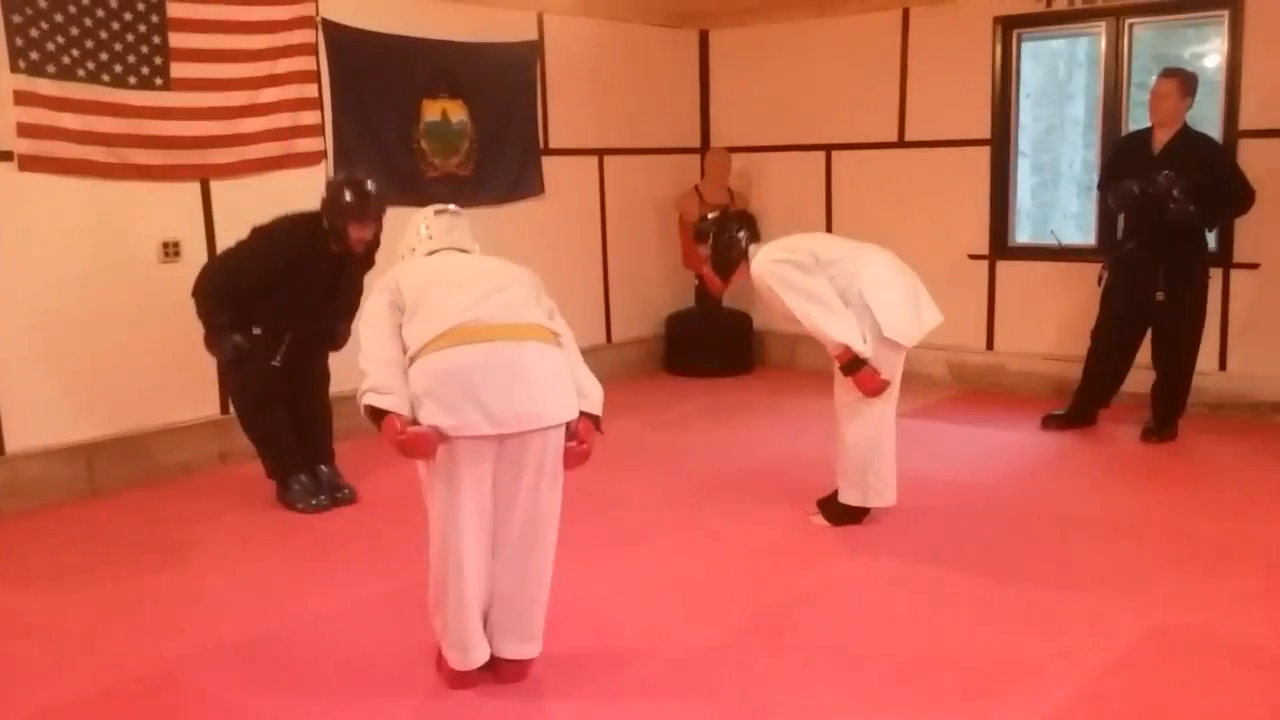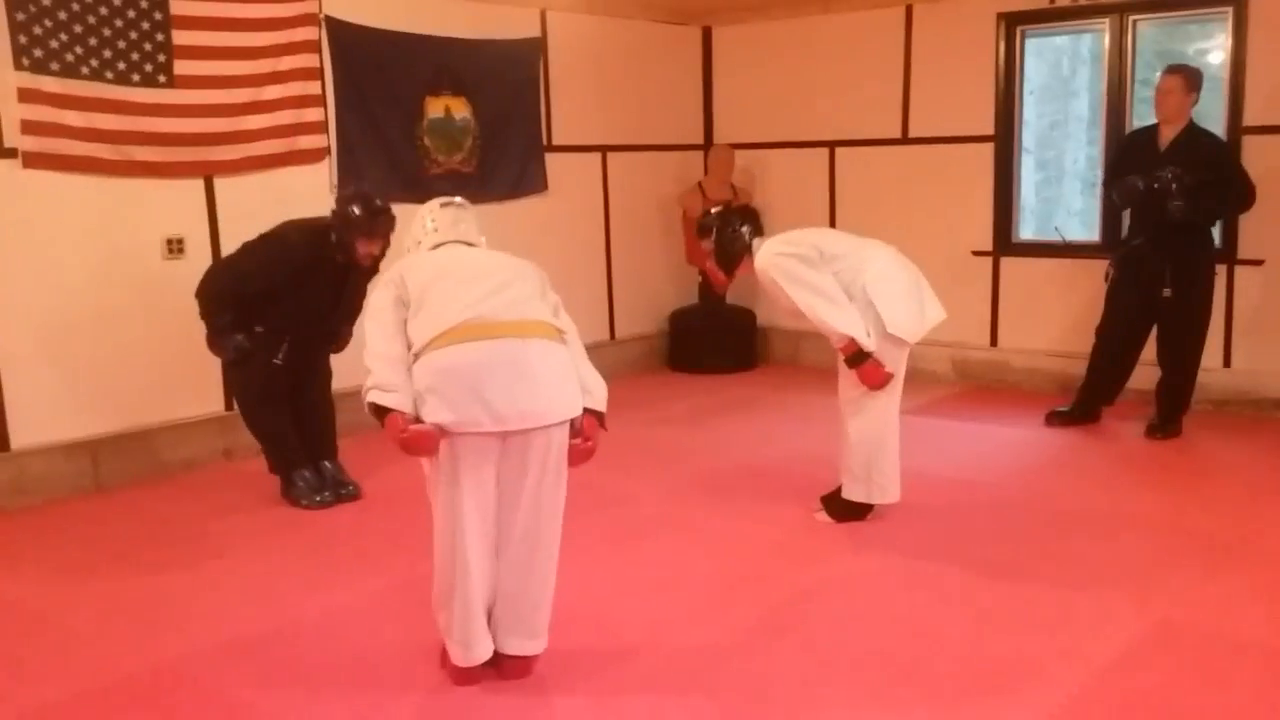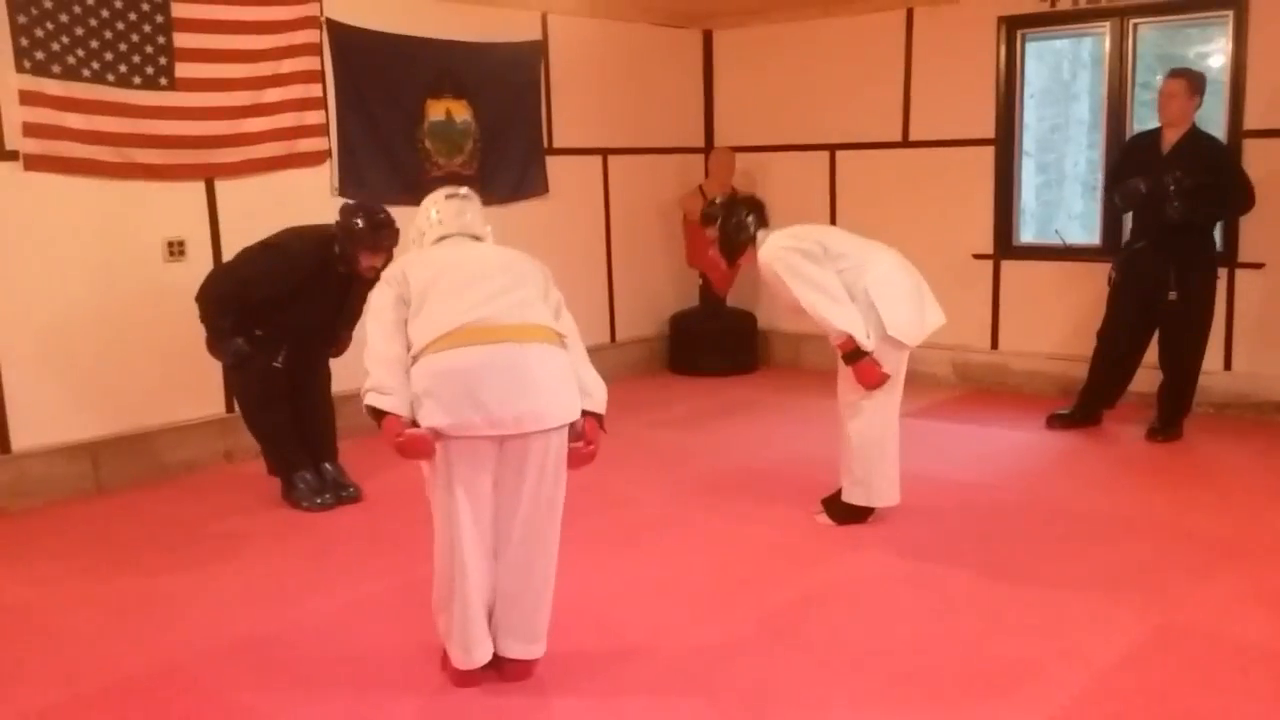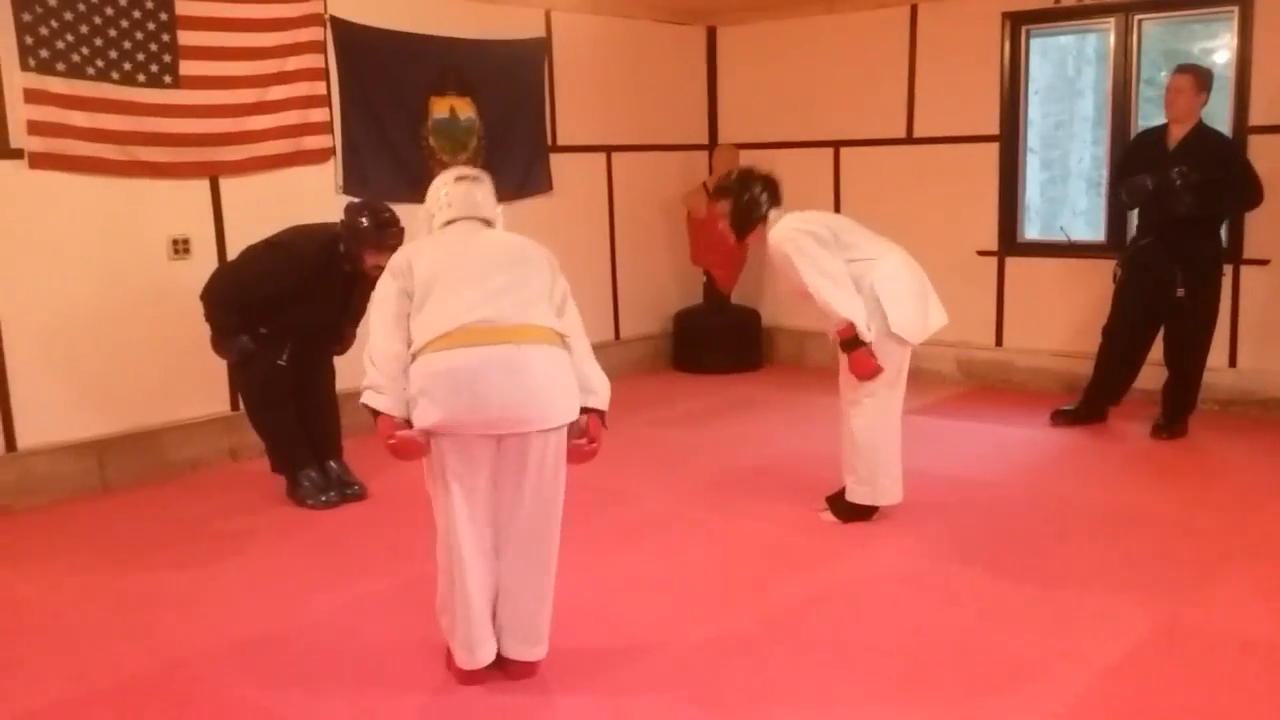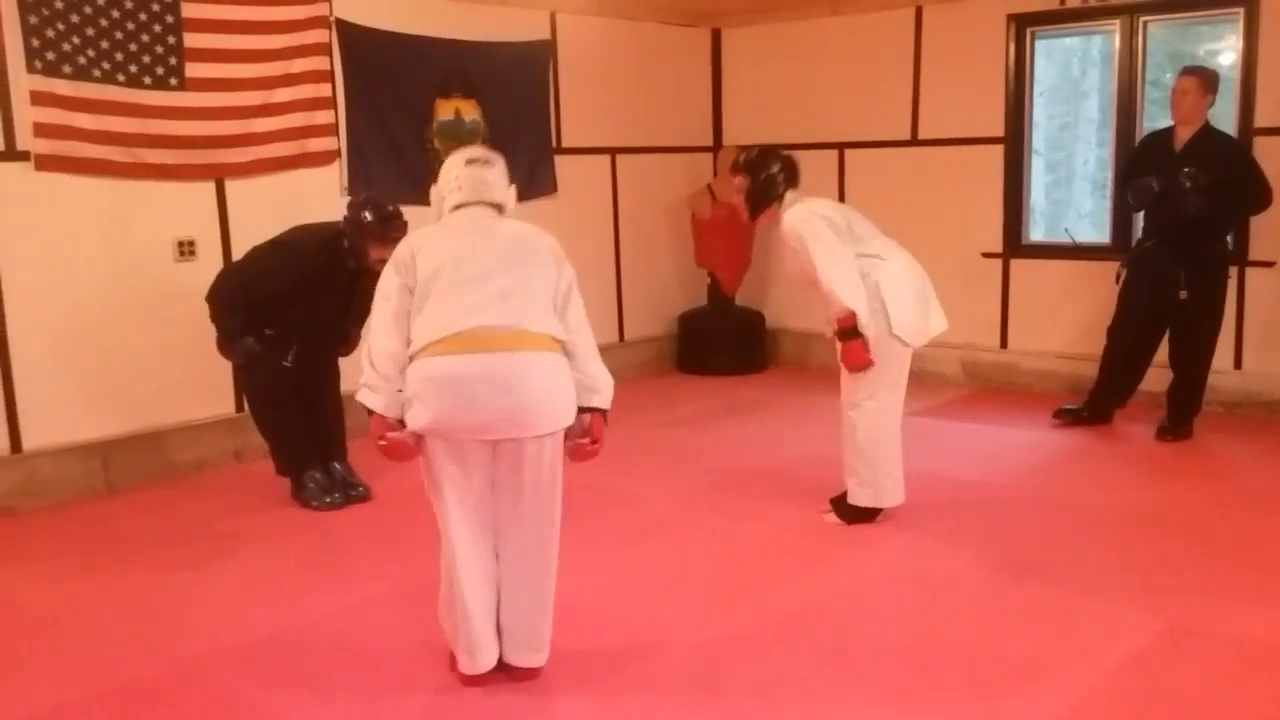
dt=0.1s
person 1, frame 1
left shoulder: (395, 280)
right shoulder: (514, 273)
left elbow: (380, 349)
right elbow: (564, 342)
left wrist: (392, 415)
right wrist: (585, 413)
left hip: (449, 380)
right hip: (534, 376)
left knee: (459, 523)
right knee: (525, 522)
left ankle: (462, 654)
right ankle: (514, 649)
person 1, frame 2
left shoulder: (400, 275)
right shoulder: (520, 267)
left elbow: (385, 346)
right elbow: (567, 337)
left wrist: (396, 413)
right wrist: (588, 412)
left hip: (453, 376)
right hip: (537, 373)
left knee: (463, 519)
right knee: (529, 520)
left ankle: (466, 649)
right ankle: (518, 644)
person 1, frame 3
left shoulder: (403, 271)
right shoulder: (524, 263)
left elbow: (385, 346)
right elbow: (569, 338)
left wrist: (393, 416)
right wrist: (588, 414)
left hip: (451, 379)
right hip: (536, 376)
left knee: (462, 521)
right knee: (527, 522)
left ankle: (466, 652)
right ankle: (518, 647)
person 1, frame 4
left shoulder: (410, 257)
right shoulder: (533, 254)
left elbow: (388, 338)
right elbow: (572, 333)
left wrist: (392, 414)
right wrist: (590, 412)
left hip: (449, 379)
right hip: (536, 375)
left knee: (464, 521)
right knee: (529, 520)
left ankle: (470, 650)
right ankle: (522, 645)
person 1, frame 5
left shoulder: (415, 246)
right shoulder: (541, 243)
left elbow: (387, 334)
right elbow: (575, 329)
left wrist: (385, 413)
right wrist: (591, 409)
left hip: (446, 382)
right hip: (534, 381)
left knee: (463, 524)
right knee: (528, 524)
left ankle: (473, 653)
right ankle: (524, 650)
person 2, frame 1
left shoulder: (1205, 150)
right shoulder: (1129, 146)
left elbow: (1241, 197)
right elbow: (1107, 186)
left wrist: (1197, 212)
right wrist: (1118, 195)
left hip: (1181, 262)
right hip: (1132, 257)
left knee: (1174, 345)
right knee: (1109, 335)
left ankle: (1165, 419)
right ankle: (1084, 408)
person 2, frame 2
left shoulder: (1209, 147)
right shoulder: (1135, 142)
left elbow: (1242, 195)
right elbow: (1112, 184)
left wrist: (1195, 207)
right wrist: (1124, 191)
left hip: (1186, 259)
right hip: (1138, 253)
left knee: (1179, 342)
right knee: (1114, 332)
left ankle: (1169, 416)
right ankle: (1087, 405)
person 2, frame 3
left shoulder: (1211, 151)
right shoulder: (1138, 146)
left elbow: (1241, 198)
right elbow: (1114, 188)
left wrist: (1194, 209)
right wrist: (1126, 194)
left hip: (1189, 262)
right hip: (1140, 256)
left knee: (1181, 345)
right knee: (1115, 335)
left ankle: (1170, 419)
right ankle: (1089, 407)
person 2, frame 4
left shoulder: (1218, 148)
right shoulder: (1145, 142)
left elbow: (1250, 193)
right elbow: (1120, 184)
left wrist: (1201, 202)
right wrist: (1132, 191)
left hip: (1195, 259)
right hip: (1147, 253)
left knee: (1186, 342)
right knee: (1121, 331)
left ankle: (1175, 416)
right ankle: (1094, 404)
person 2, frame 5
left shoulder: (1226, 149)
right shoulder: (1152, 145)
left elbow: (1259, 196)
right elbow: (1127, 186)
left wrist: (1210, 204)
right wrist: (1139, 193)
left hip: (1200, 261)
right hip: (1152, 254)
left knee: (1191, 344)
right knee: (1126, 333)
left ankle: (1180, 418)
right ankle: (1099, 406)
person 3, frame 1
left shoulder: (766, 269)
right shoulder: (773, 258)
left elbow: (823, 316)
left wrist: (855, 367)
right wrist: (852, 363)
left hip: (878, 302)
right hip: (881, 294)
left knee: (862, 407)
right knee: (857, 405)
left ankle: (855, 500)
right ankle: (855, 491)
person 3, frame 2
left shoulder: (770, 263)
right shoulder: (777, 251)
left elbow: (828, 309)
left wrist: (859, 360)
right wrist: (857, 356)
left hip: (883, 299)
right hip: (884, 291)
left knee: (865, 403)
right knee: (862, 402)
left ankle: (859, 497)
right ankle: (858, 488)
person 3, frame 3
left shoulder: (774, 257)
right shoulder: (780, 245)
left elbow: (829, 305)
left wrist: (857, 358)
right wrist: (855, 355)
left hip: (883, 302)
right hip: (882, 294)
left knee: (865, 405)
right knee: (864, 404)
left ankle: (860, 499)
right ankle: (858, 490)
person 3, frame 4
left shoulder: (785, 237)
right shoulder: (790, 228)
left elbow: (834, 292)
left wrist: (854, 346)
right wrist: (853, 342)
left hip: (887, 301)
right hip: (882, 298)
left knee: (867, 403)
right knee: (866, 401)
left ankle: (863, 497)
right ankle: (861, 488)
person 3, frame 5
left shoulder: (799, 221)
right shoulder: (799, 215)
left elbow: (840, 281)
left wrist: (850, 337)
right wrist: (849, 334)
left hip: (889, 303)
right hip: (884, 299)
left knee: (867, 403)
right knee: (866, 401)
left ankle: (866, 499)
right ankle: (865, 490)
person 4, frame 1
left shoulder: (362, 247)
right shoulder: (285, 240)
right elbow: (214, 281)
left wrist: (340, 324)
right wrist: (221, 332)
left hip: (306, 331)
right hip: (254, 333)
left knee: (312, 393)
right knee: (261, 398)
left ankle: (322, 469)
right ankle: (292, 478)
person 4, frame 2
left shoulder: (366, 257)
right shoulder: (291, 249)
right elbow: (216, 284)
left wrist: (341, 326)
right wrist: (224, 333)
right hip: (255, 331)
left knee: (314, 390)
right knee: (264, 395)
left ankle: (325, 465)
right ankle: (297, 473)
person 4, frame 3
left shoulder: (365, 266)
right shoulder: (294, 257)
right elbow: (217, 290)
left wrist: (341, 332)
right wrist: (224, 337)
right hip: (255, 335)
left knee: (314, 392)
right knee: (265, 397)
left ankle: (326, 467)
right ankle: (298, 476)
person 4, frame 4
left shoulder: (370, 266)
right shoulder: (298, 255)
right elbow: (222, 287)
left wrist: (344, 331)
right wrist: (230, 335)
right hip: (259, 333)
left knee: (318, 390)
right knee: (269, 395)
left ankle: (331, 465)
right ankle: (303, 474)
person 4, frame 5
left shoulder: (374, 264)
right shoulder: (302, 253)
right elbow: (228, 288)
left wrist: (348, 331)
right wrist: (235, 337)
right hip: (264, 335)
left knee: (323, 392)
right knee: (274, 397)
left ankle: (336, 467)
right ankle: (307, 476)
